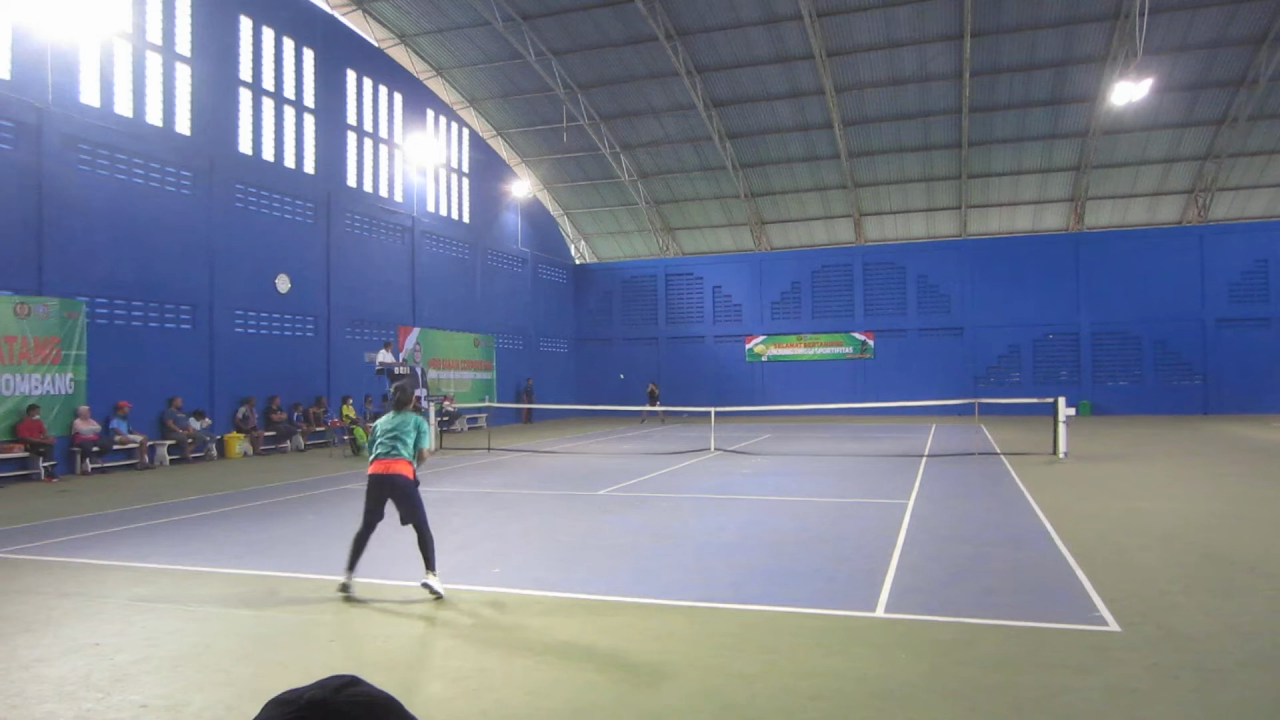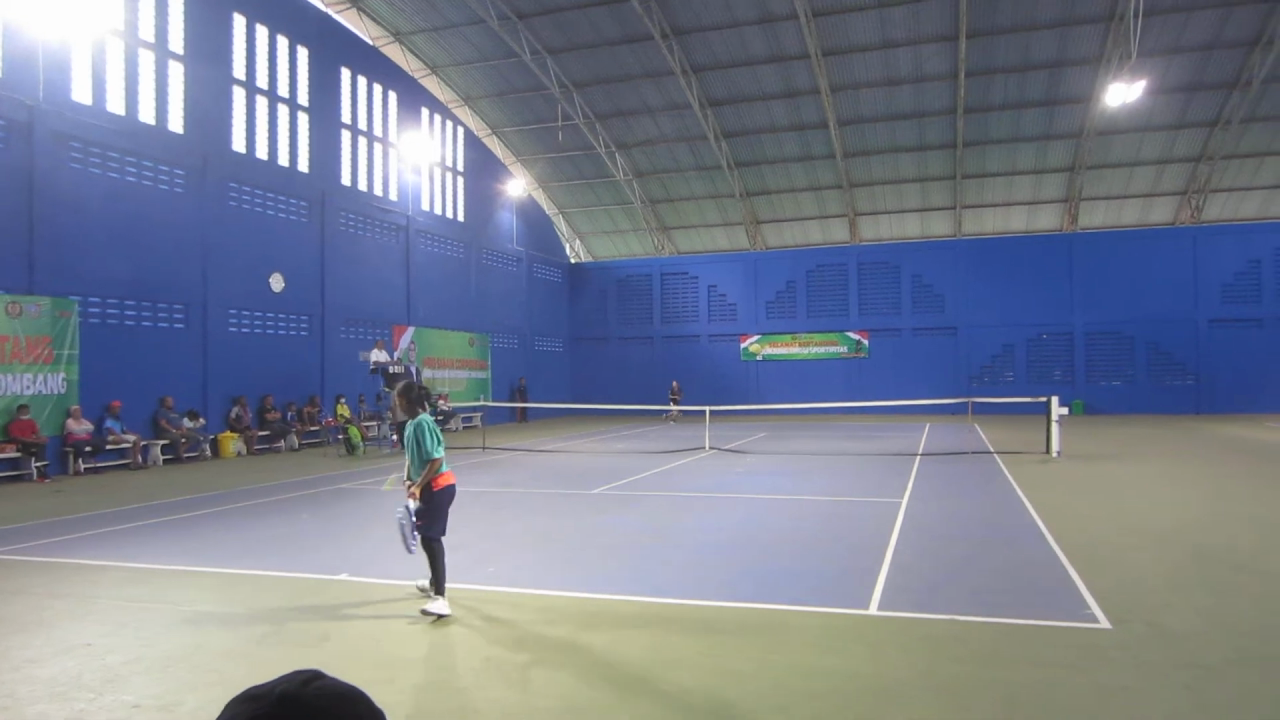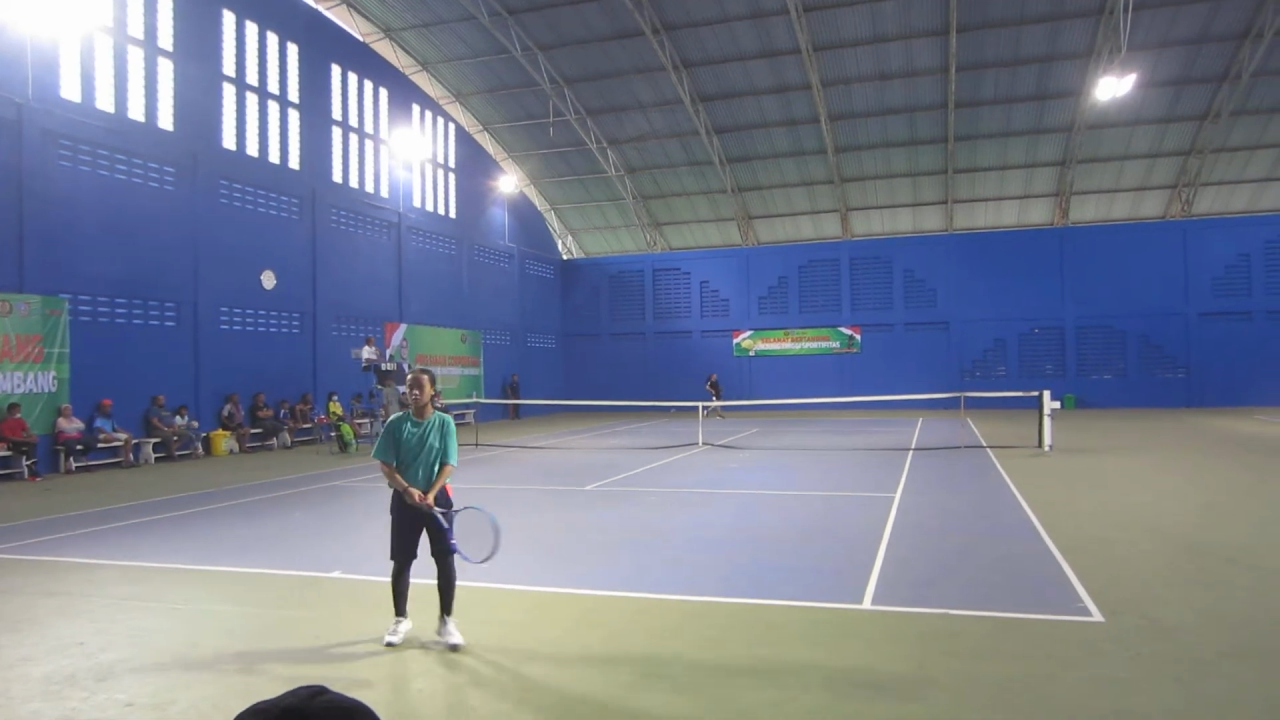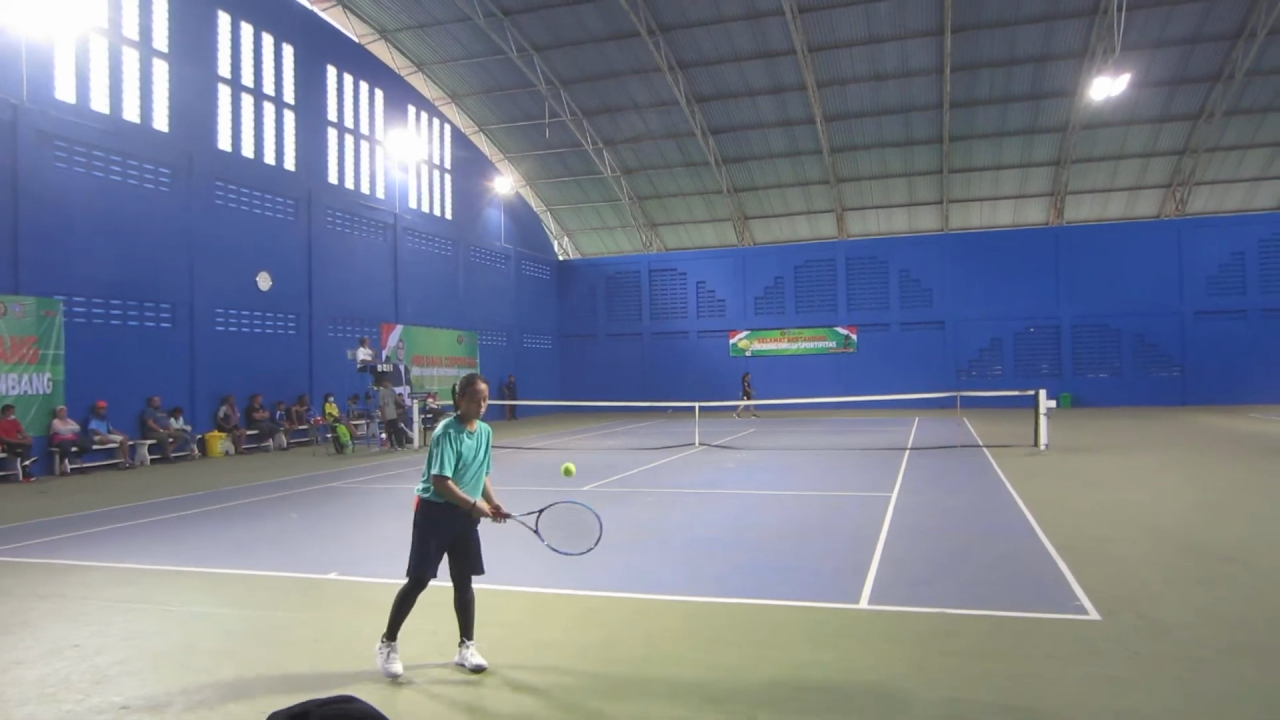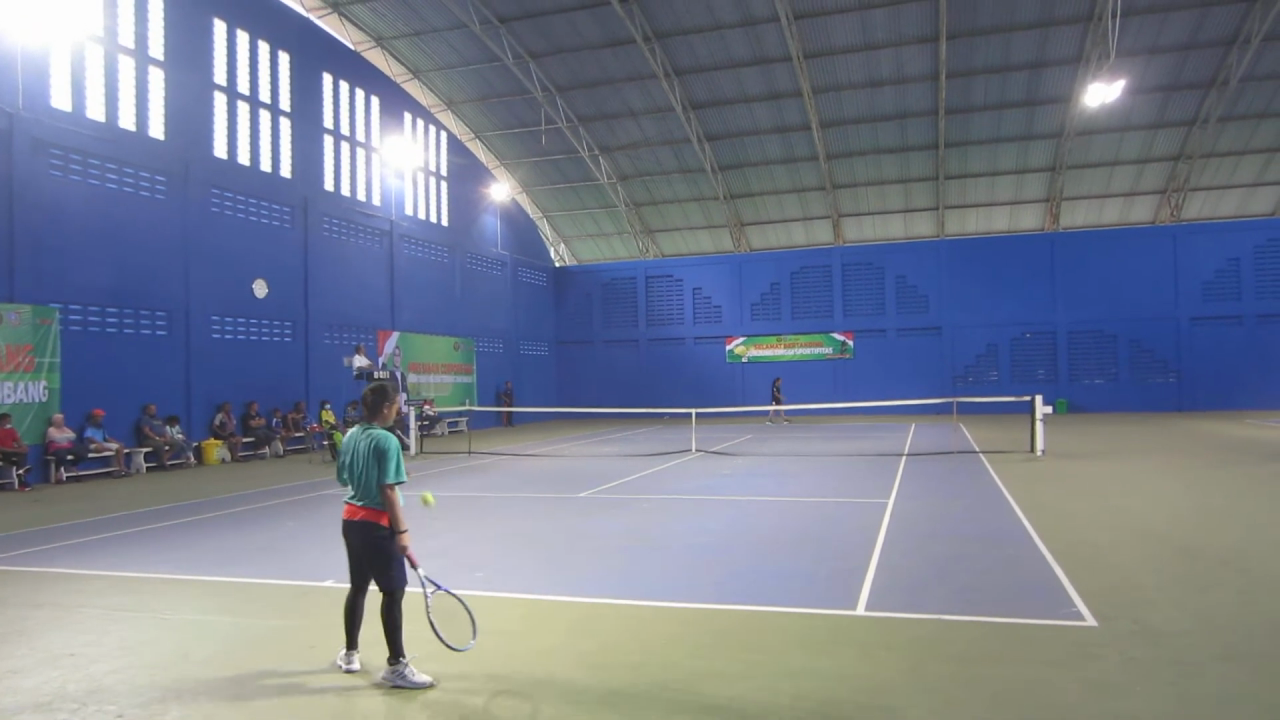
dt=1s
person 1, frame 1
left shoulder: (381, 422)
right shoulder: (418, 421)
right elbow: (423, 455)
right wrist: (412, 467)
left hip: (375, 473)
right hip: (400, 474)
left knee: (367, 527)
right knee: (421, 527)
left ankle: (348, 577)
right ankle: (430, 576)
person 1, frame 2
left shoulder: (421, 423)
right shoulder: (415, 423)
left elbow: (436, 460)
right elbow: (412, 458)
left wrist: (418, 485)
right wrist: (410, 481)
left hip: (437, 487)
right hip: (439, 486)
left knee: (428, 538)
right knee: (431, 536)
left ankle: (439, 599)
right ankle: (435, 585)
person 1, frame 3
left shoulder: (444, 423)
right shoulder: (396, 423)
left elbow: (448, 465)
right elbow: (385, 464)
left wrist: (431, 494)
right wrist: (407, 489)
left hip: (437, 497)
right hip: (404, 499)
left knee: (445, 559)
right knee: (402, 561)
left ankle: (446, 620)
right ankle: (401, 619)
person 1, frame 4
left shoulder: (485, 432)
right shoulder: (446, 433)
right elbow: (440, 481)
left wrist: (493, 505)
right wrist: (474, 505)
left hip: (465, 515)
right hip: (434, 512)
left knee: (464, 582)
right knee: (418, 581)
left ankle: (466, 646)
right ankle: (388, 644)
person 1, frame 5
left shoulder: (351, 436)
right shoulder: (385, 440)
right elbow: (388, 490)
right wrist: (402, 531)
left hip: (351, 518)
right hip: (375, 521)
left knee: (358, 586)
right knee: (393, 591)
left ankle: (350, 653)
right ankle: (396, 665)
